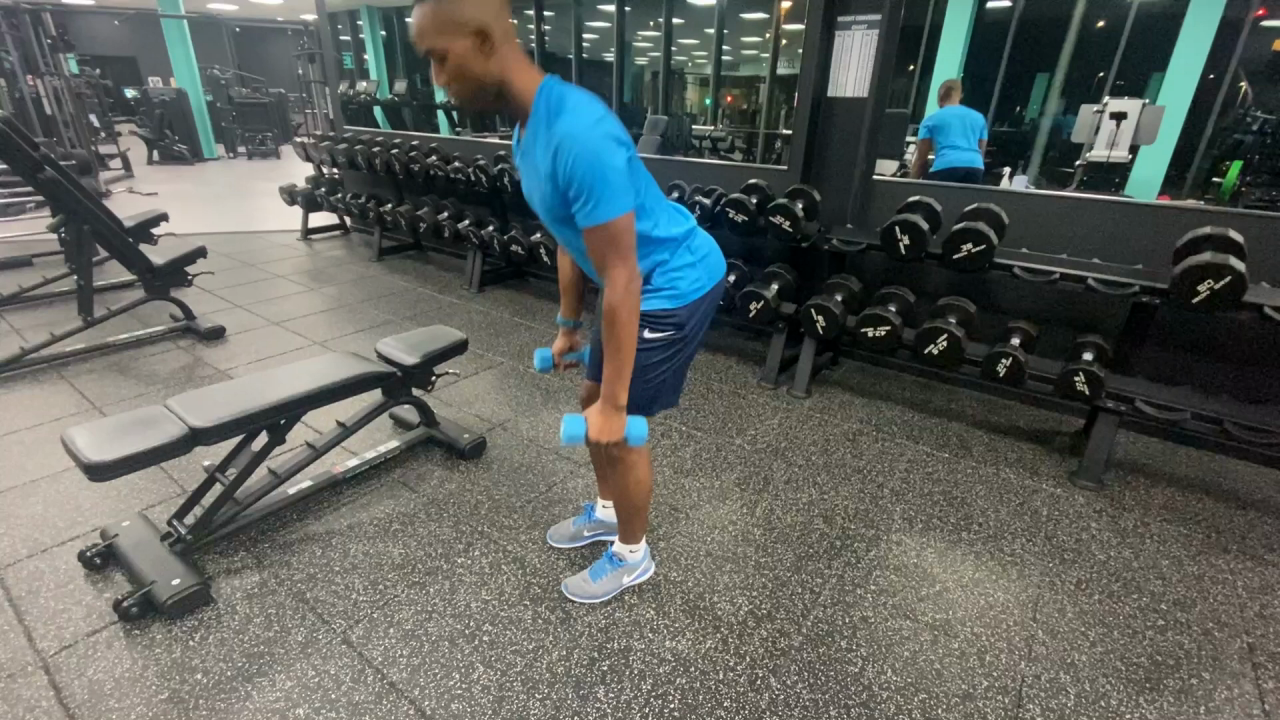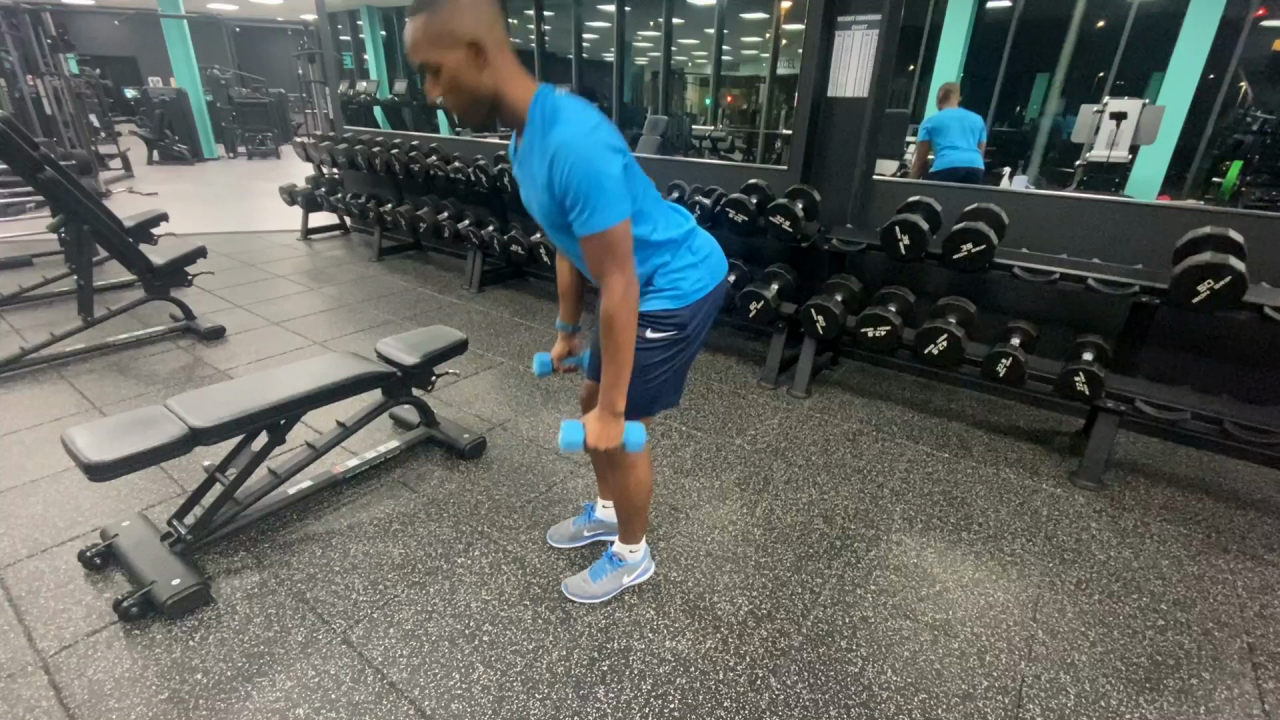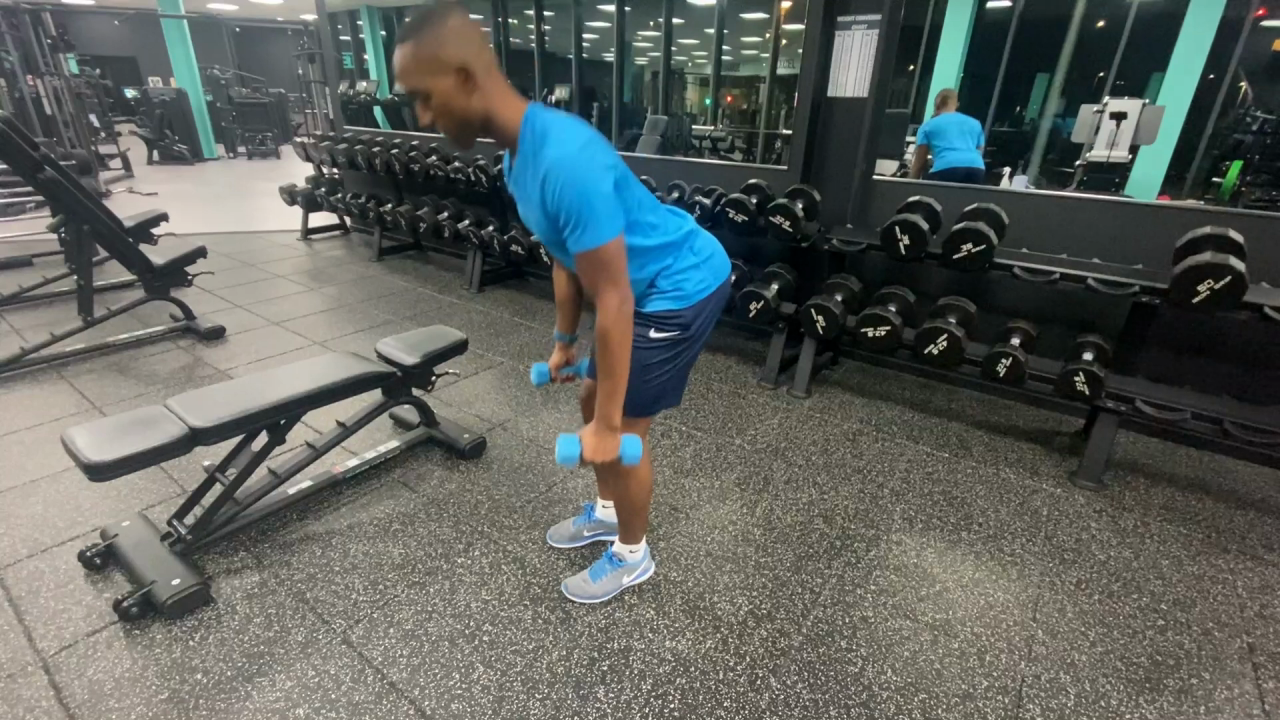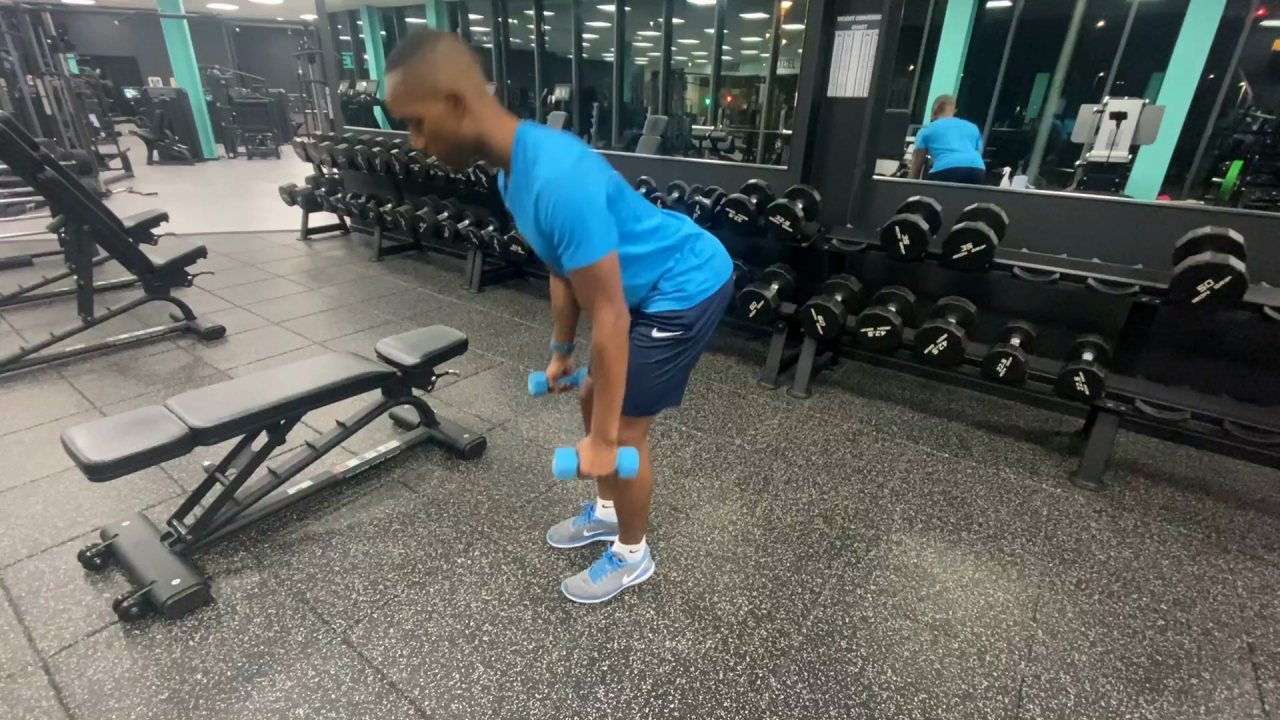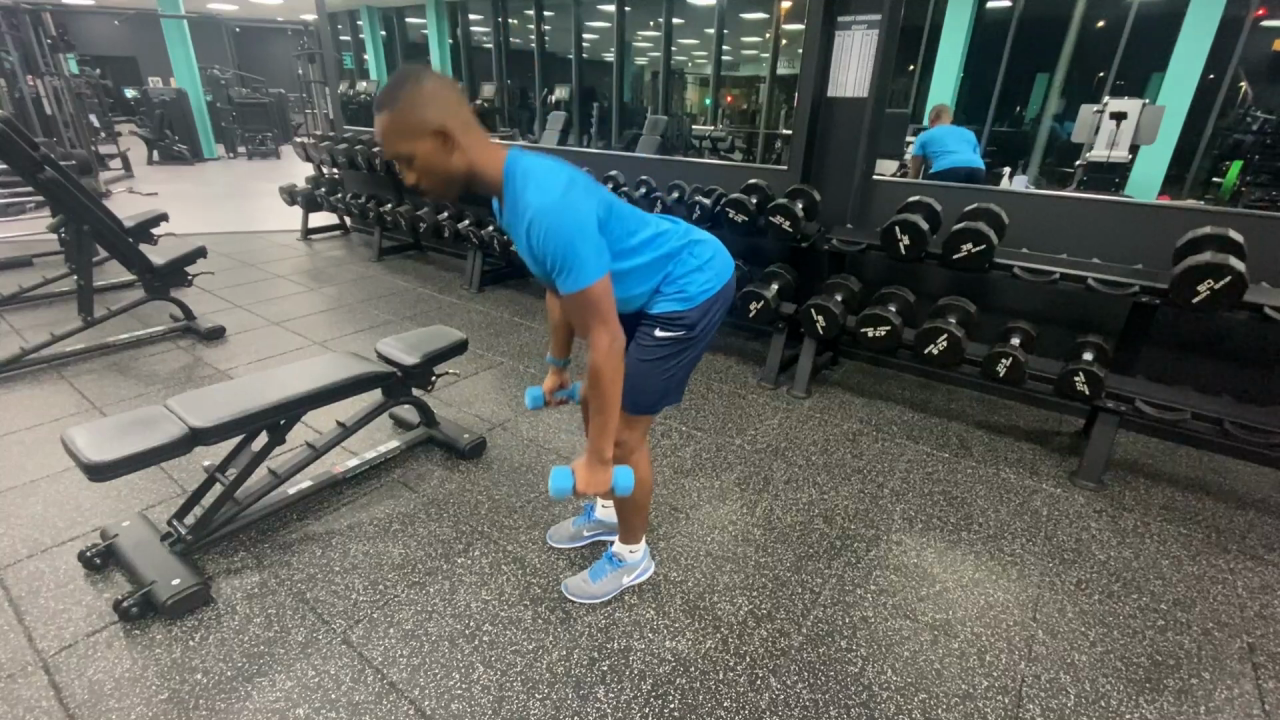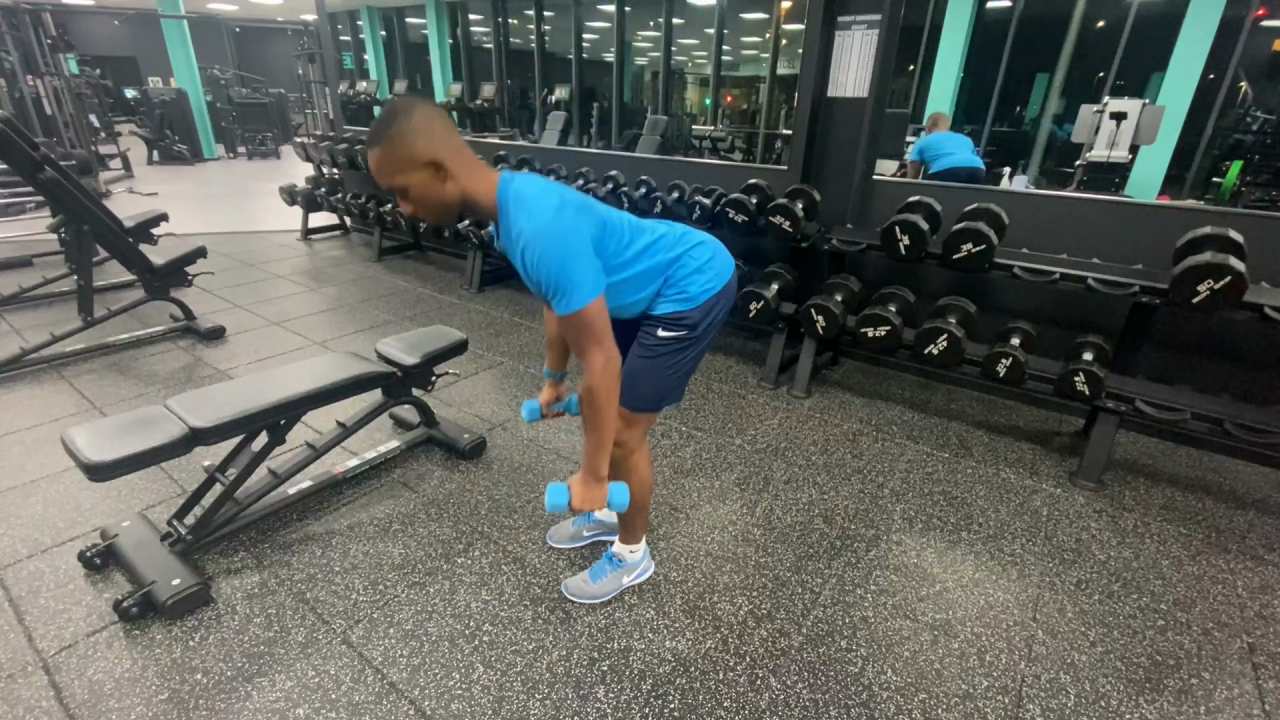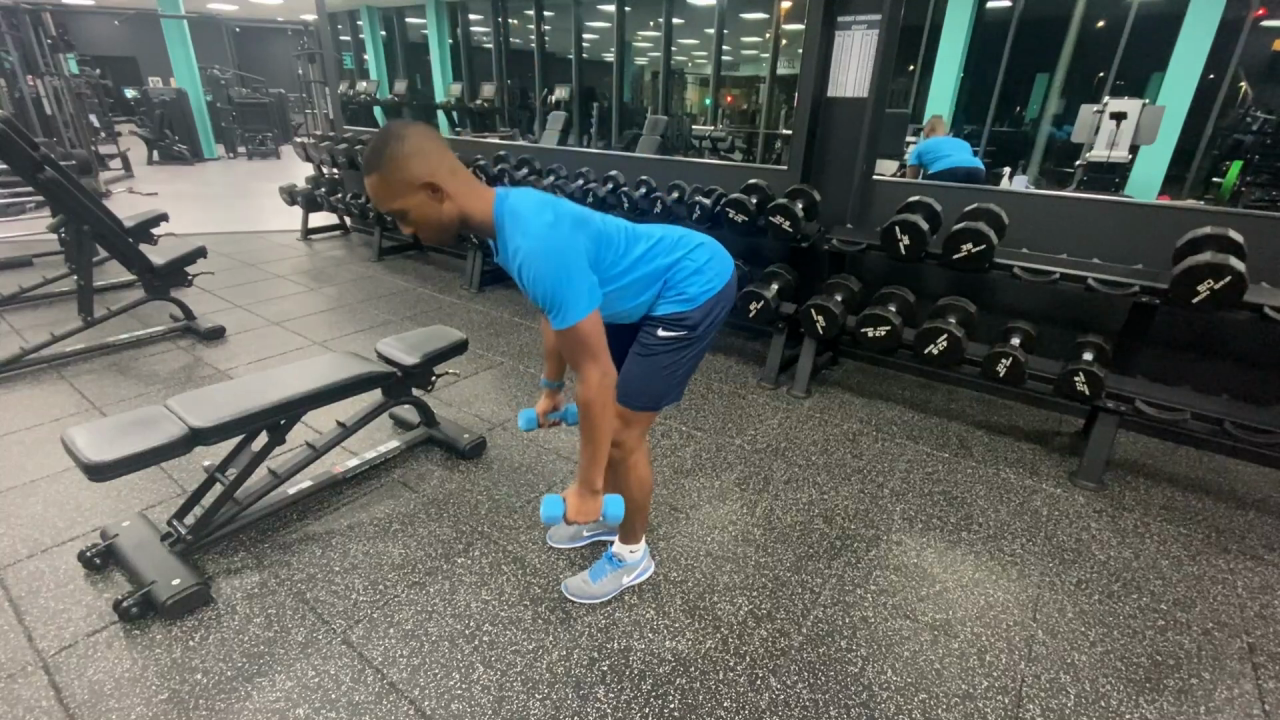
dt=0.1s
person 1, frame 1
left shoulder: (577, 134)
right shoulder: (532, 126)
left elbow: (622, 279)
left wrist: (614, 404)
right wrist: (567, 326)
left hip: (673, 287)
right hip: (644, 284)
left knee: (617, 432)
right knee: (590, 403)
left ankle: (632, 555)
right ankle: (607, 512)
person 1, frame 2
left shoulder: (572, 143)
right shoulder: (530, 134)
left elbow: (619, 286)
right elbow: (569, 245)
left wrist: (612, 411)
right wrist: (566, 330)
left hip: (675, 286)
right hip: (643, 284)
left knee: (617, 434)
right knee: (590, 404)
left ankle: (631, 555)
right ankle: (607, 510)
person 1, frame 3
left shoulder: (564, 162)
right shoulder: (523, 150)
left elbow: (613, 302)
right elbow: (568, 258)
left wrist: (607, 426)
right wrist: (563, 341)
left hip: (683, 288)
right hip: (650, 285)
left knee: (623, 432)
right knee: (592, 399)
left ankle: (632, 555)
right ankle: (607, 512)
person 1, frame 4
left shoulder: (556, 180)
right shoulder: (518, 165)
left elbow: (608, 317)
right elbow: (564, 269)
left wrist: (603, 439)
right wrist: (560, 352)
left hip: (684, 288)
right hip: (647, 286)
left knee: (625, 428)
right knee: (593, 402)
left ankle: (631, 554)
right ankle: (607, 512)
person 1, frame 5
left shoulder: (547, 208)
right shoulder: (514, 184)
left elbow: (606, 340)
right elbow: (562, 286)
left wrist: (598, 457)
right wrist: (557, 366)
left hip: (690, 289)
right hip: (656, 286)
left knee: (622, 431)
right knee: (597, 400)
left ankle: (632, 555)
right ankle: (606, 512)
person 1, frame 6
left shoulder: (541, 230)
right shoulder: (510, 201)
left elbow: (602, 360)
right elbow: (559, 301)
left wrist: (593, 473)
right wrist: (553, 379)
left hip: (691, 288)
right hip: (657, 284)
left knee: (621, 431)
right knee: (595, 404)
left ankle: (631, 555)
right ankle: (606, 513)
person 1, frame 7
left shoulder: (538, 246)
right shoulder: (509, 213)
left elbow: (598, 375)
right elbow: (558, 314)
left wrist: (588, 487)
right wrist: (550, 389)
left hip: (693, 289)
right hip: (659, 285)
left knee: (620, 431)
right knee: (595, 411)
left ankle: (632, 555)
right ankle: (609, 514)
